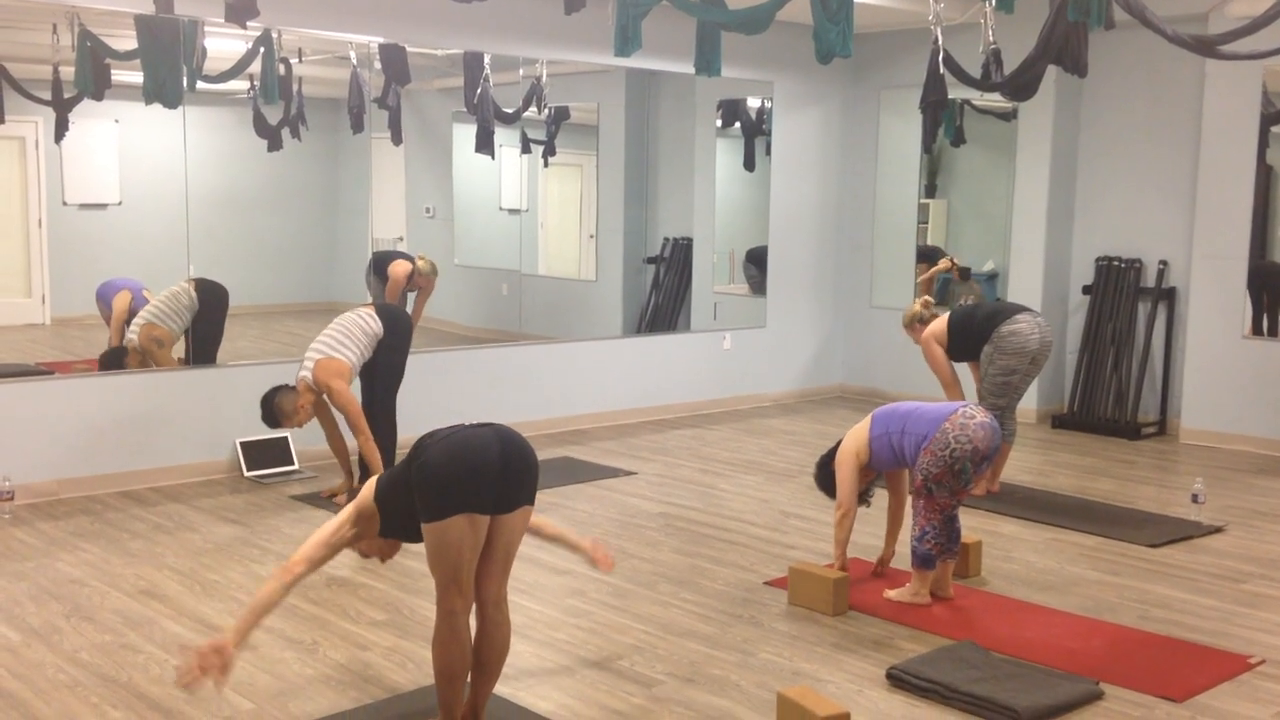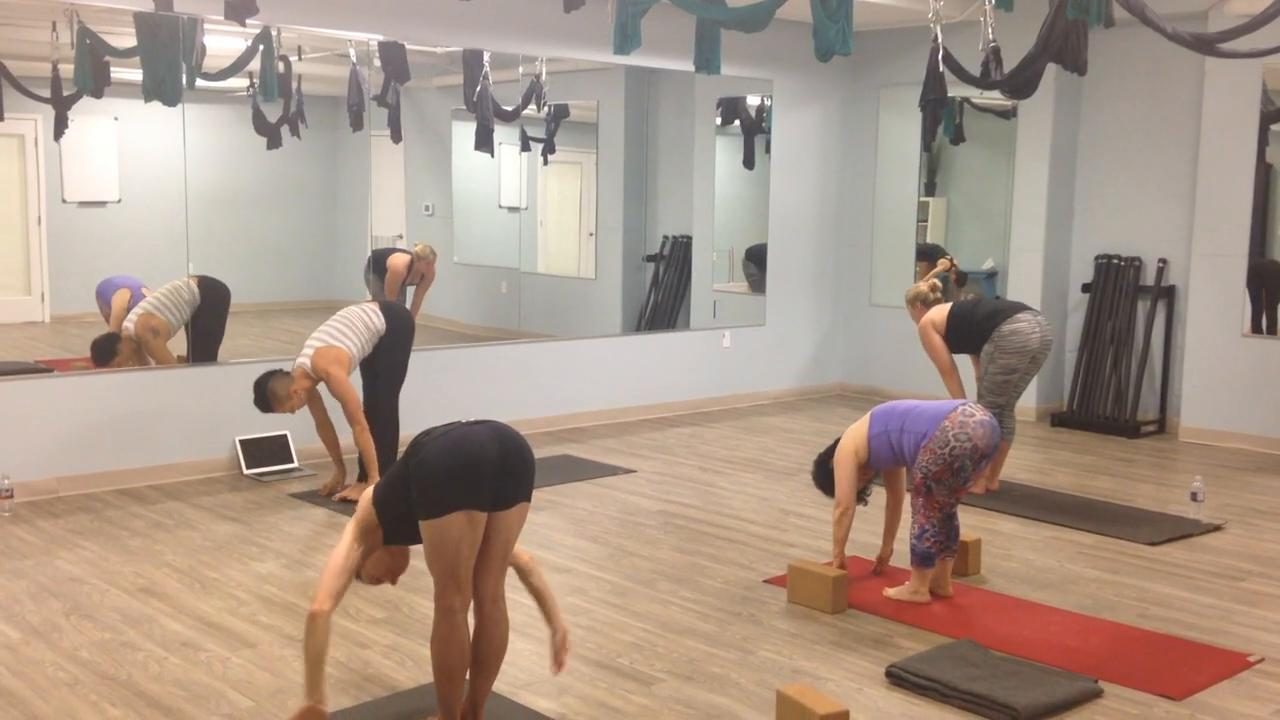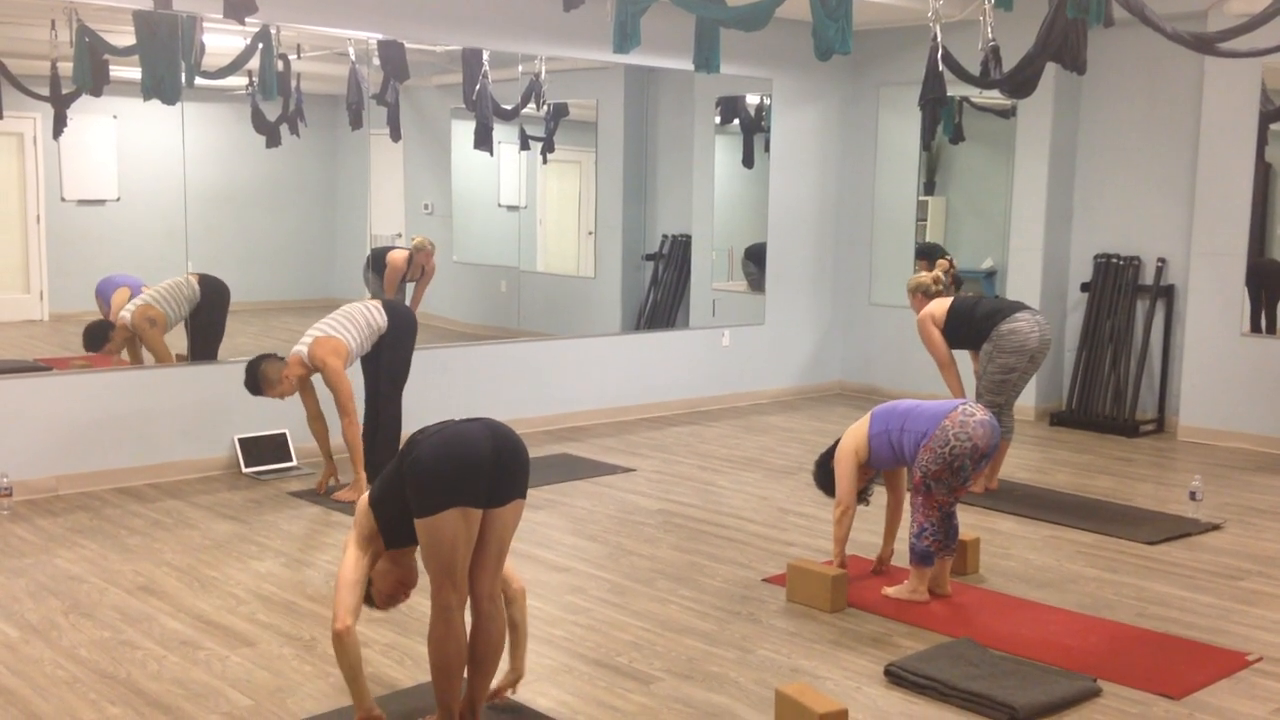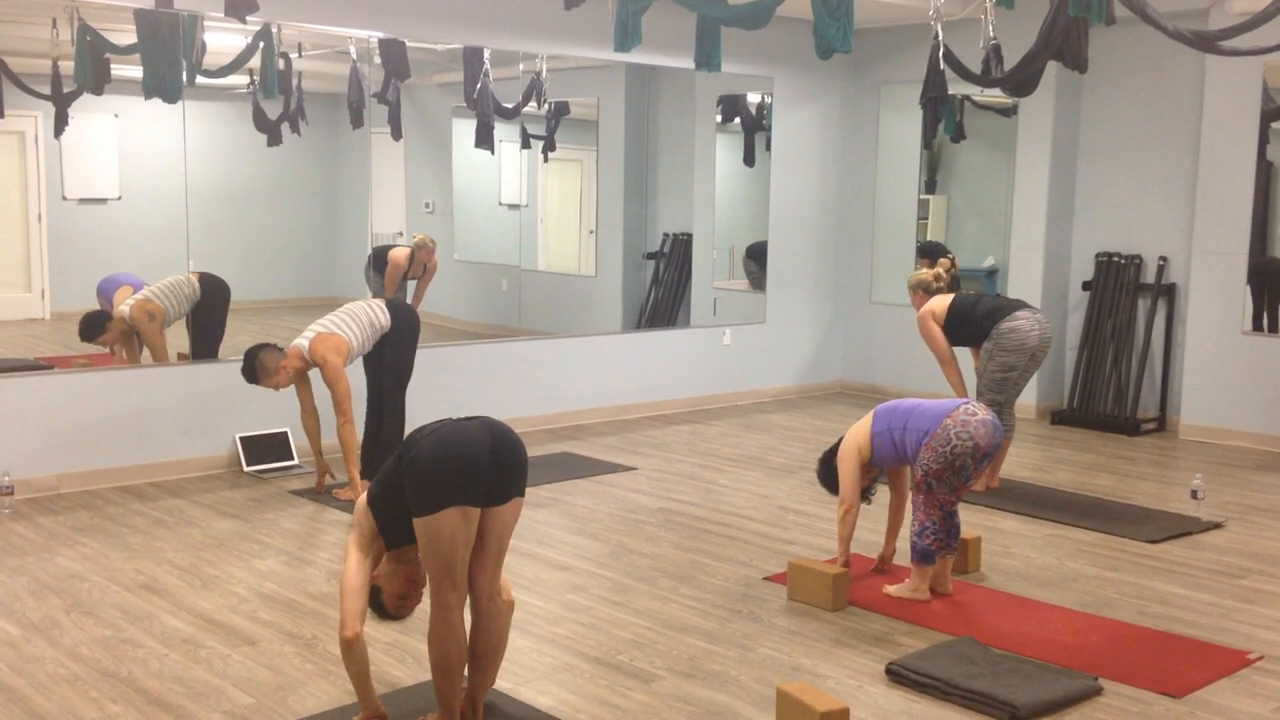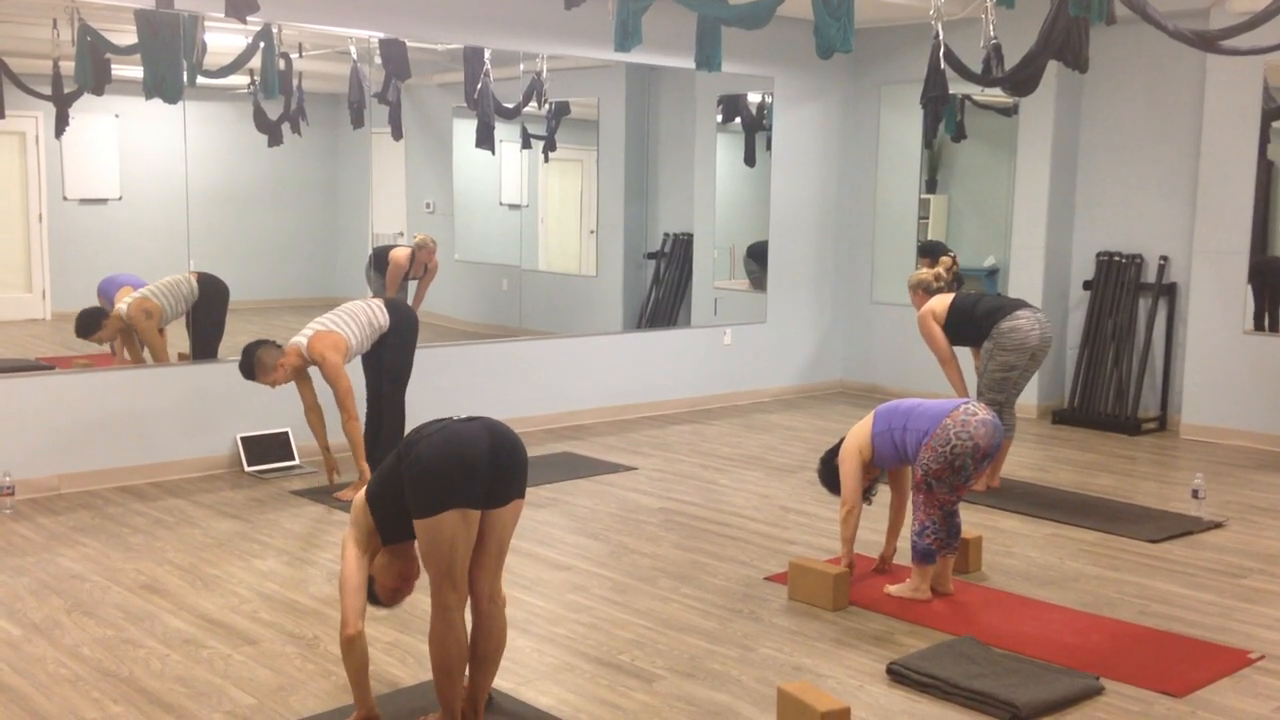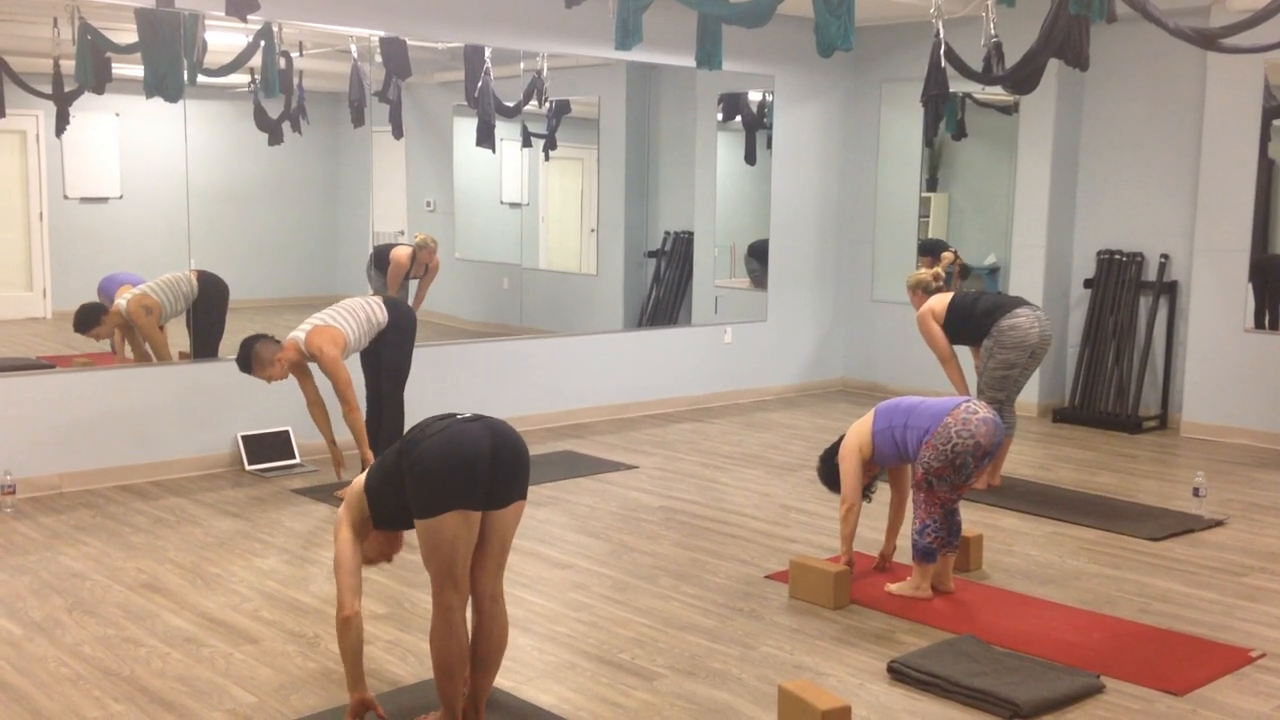
dt=0.3s
person 1, frame 1
left shoulder: (362, 515)
left elbow: (292, 571)
right elbow: (517, 516)
left wrist: (233, 639)
right wrist: (580, 544)
left hip: (452, 463)
right hip: (514, 447)
left knee: (454, 608)
right knee: (492, 600)
person 1, frame 2
left shoulder: (364, 531)
left elbow: (320, 609)
right elbow: (523, 561)
right wrist: (556, 624)
left hip: (449, 462)
right hip: (512, 446)
left knee: (452, 606)
right knee: (491, 598)
person 1, frame 3
left shoulder: (366, 540)
left elbow: (342, 626)
right elbow: (513, 588)
right wrist: (516, 664)
left hip: (445, 460)
left knee: (448, 604)
right knee: (487, 595)
person 1, frame 4
left shoulder: (366, 540)
left elbow: (351, 632)
right elbow: (504, 599)
right wrist: (485, 680)
left hip: (443, 460)
right hip: (505, 445)
left knee: (447, 606)
right knee: (487, 595)
person 1, frame 5
left shoulder: (364, 535)
left elbow: (352, 629)
right elbow: (498, 597)
right wrist: (479, 681)
left hip: (443, 460)
right hip: (506, 445)
left knee: (448, 606)
right knee: (487, 595)
person 1, frame 6
left shoulder: (352, 511)
left elbow: (349, 610)
right elbow: (472, 586)
left wrist: (357, 691)
right wrist: (470, 665)
left hip: (445, 459)
right hip: (506, 443)
left knee: (449, 604)
right knee: (489, 596)
person 2, frame 1
left shoulder: (929, 336)
right shoulder: (958, 325)
left elbow: (951, 386)
right elbow: (983, 380)
left hip: (1012, 336)
left knee: (989, 412)
right knee: (1006, 411)
left ankle: (977, 481)
right ankle: (992, 479)
person 2, frame 2
left shoulder: (927, 323)
right shoulder: (958, 313)
left elbow: (949, 372)
right elbow: (980, 365)
right wrist: (981, 405)
left hip: (1011, 335)
left knee: (987, 411)
right knee: (1004, 409)
left ankle: (976, 481)
right ankle: (992, 478)
person 2, frame 3
left shoulder: (926, 316)
right shoulder: (958, 307)
left elbow: (947, 365)
right elbow: (978, 359)
left hip: (1010, 333)
right hip: (1038, 326)
left knee: (985, 410)
right knee: (1002, 409)
left ankle: (975, 479)
right ankle: (991, 477)
person 2, frame 4
left shoulder: (926, 313)
right shoulder: (959, 304)
left elbow: (947, 362)
right elbow: (978, 352)
left hip: (1011, 332)
right hip: (1040, 324)
left knee: (985, 408)
right knee: (1004, 407)
left ankle: (976, 478)
right ankle: (991, 476)
person 2, frame 5
left shoulder: (926, 313)
right shoulder: (959, 303)
left elbow: (948, 362)
right elbow: (980, 353)
left wrist: (965, 401)
left hip: (1012, 331)
right hip: (1039, 323)
left knee: (986, 407)
right knee: (1004, 406)
left ankle: (977, 477)
right ankle: (993, 476)
person 2, frame 6
left shoulder: (926, 313)
right shoulder: (958, 303)
left elbow: (948, 360)
right elbow: (979, 355)
left hip: (1011, 329)
left knee: (987, 406)
right knee: (1004, 405)
left ankle: (978, 477)
right ankle: (993, 474)
person 3, frame 1
left shoulder: (849, 449)
right shoulder: (885, 446)
left elbow: (845, 509)
right elbow: (897, 499)
left wrist: (839, 557)
right wrist: (888, 549)
left hip: (954, 435)
left knee: (926, 510)
right knee: (945, 509)
left ankle: (918, 591)
right ankle: (942, 583)
person 3, frame 2
left shoulder: (848, 446)
right shoulder: (883, 446)
left elbow: (844, 507)
right elbow: (895, 498)
left wrist: (838, 555)
right wrist: (886, 547)
left hip: (954, 434)
left knee: (925, 508)
right knee: (944, 507)
left ankle: (918, 589)
right ankle: (941, 582)
person 3, frame 3
left shoulder: (848, 447)
right shoulder: (883, 445)
left elbow: (844, 507)
right elbow: (896, 498)
left wrist: (838, 555)
right wrist: (887, 547)
left hip: (954, 433)
left knee: (924, 507)
right knee: (943, 505)
left ankle: (916, 588)
right ankle: (939, 581)
person 3, frame 4
left shoulder: (851, 445)
right shoulder: (887, 443)
left elbow: (848, 505)
right elbow: (899, 497)
left wrist: (843, 553)
right wrist: (889, 546)
left hip: (956, 432)
left knee: (926, 505)
right knee: (945, 504)
left ankle: (918, 586)
right ankle: (941, 580)
person 3, frame 5
left shoulder: (852, 446)
right shoulder: (888, 442)
left elbow: (850, 506)
right elbow: (900, 497)
left wrist: (846, 554)
right wrist: (889, 547)
left hip: (956, 431)
left knee: (926, 504)
right knee: (946, 503)
left ankle: (919, 586)
right ankle: (942, 579)
person 3, frame 6
left shoulder: (852, 444)
right shoulder: (887, 442)
left elbow: (850, 503)
right elbow: (899, 495)
left wrist: (846, 551)
right wrist: (889, 545)
left hip: (957, 430)
left knee: (926, 502)
right knee: (945, 502)
left ankle: (919, 584)
right ankle: (942, 578)
person 4, frame 1
left shoulder: (329, 383)
right shoulder: (304, 387)
left elbow: (364, 436)
right elbow: (332, 433)
right wrist: (348, 479)
left hip: (392, 325)
right hip: (367, 322)
left knee: (382, 406)
right knee: (370, 405)
right ankle: (367, 481)
person 4, frame 2
left shoulder: (329, 371)
right shoulder: (300, 376)
left elbow: (360, 426)
right elbow: (323, 424)
left wrist: (374, 479)
right wrist: (340, 469)
left hip: (394, 324)
right hip: (370, 321)
left knee: (384, 405)
right knee: (372, 404)
right ankle: (365, 479)
person 4, frame 3
left shoulder: (325, 361)
right shoulder: (295, 364)
left elbow: (349, 420)
right elbow: (314, 416)
left wrist: (359, 475)
right wrist: (329, 462)
left hip: (396, 322)
right hip: (374, 324)
left knee: (387, 403)
right knee: (373, 404)
right ankle: (369, 478)
person 4, frame 4
left shoulder: (325, 357)
right shoulder: (294, 357)
left elbow: (345, 419)
right elbow: (308, 412)
left wrist: (353, 474)
right wrist: (319, 459)
left hip: (399, 322)
right hip: (376, 323)
left knee: (390, 403)
right knee: (375, 403)
right ankle: (370, 476)
person 4, frame 5
left shoulder: (324, 355)
right shoulder: (292, 354)
left elbow: (349, 415)
right elbow: (311, 409)
left wrist: (361, 467)
right wrist: (327, 455)
left hip: (398, 322)
right hip: (377, 325)
left knee: (390, 403)
right knee: (375, 404)
right ankle: (371, 477)
person 4, frame 6
left shoulder: (321, 350)
right shoulder: (291, 350)
left elbow: (351, 407)
right elbow: (314, 403)
left wrist: (366, 454)
right wrist: (333, 448)
left hip: (396, 321)
right hip: (374, 322)
left knee: (389, 399)
right knee: (375, 400)
